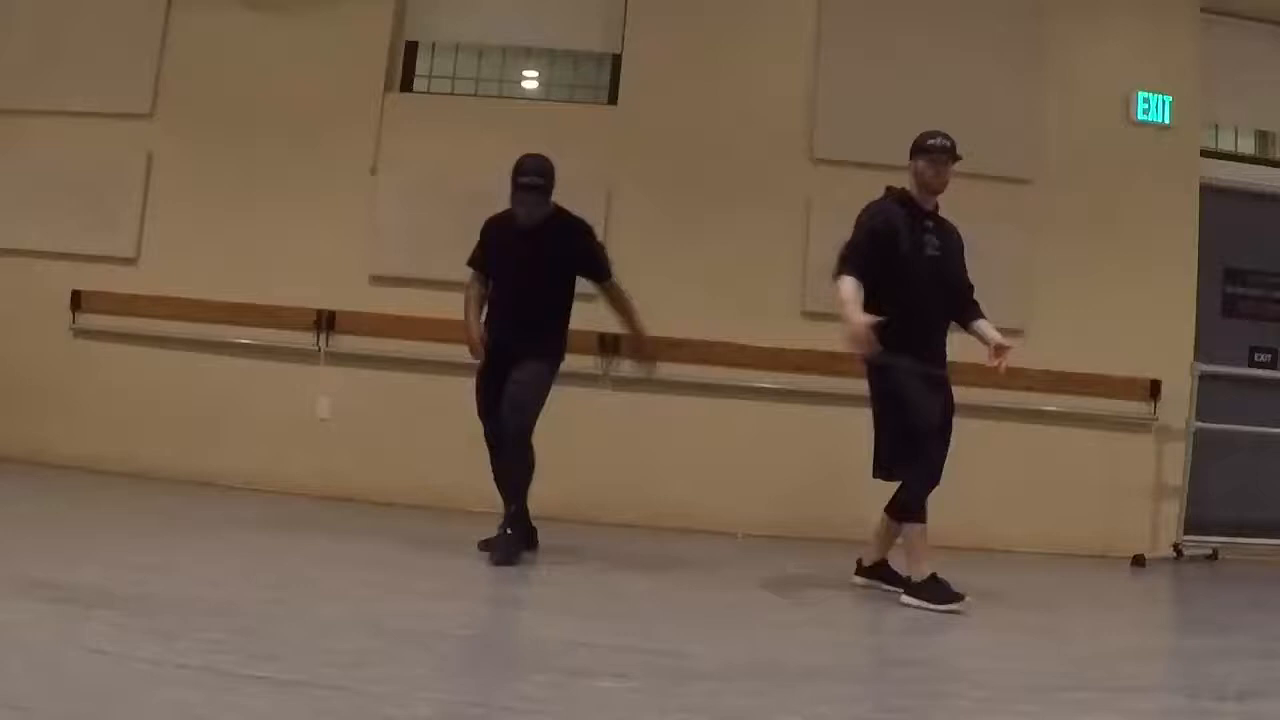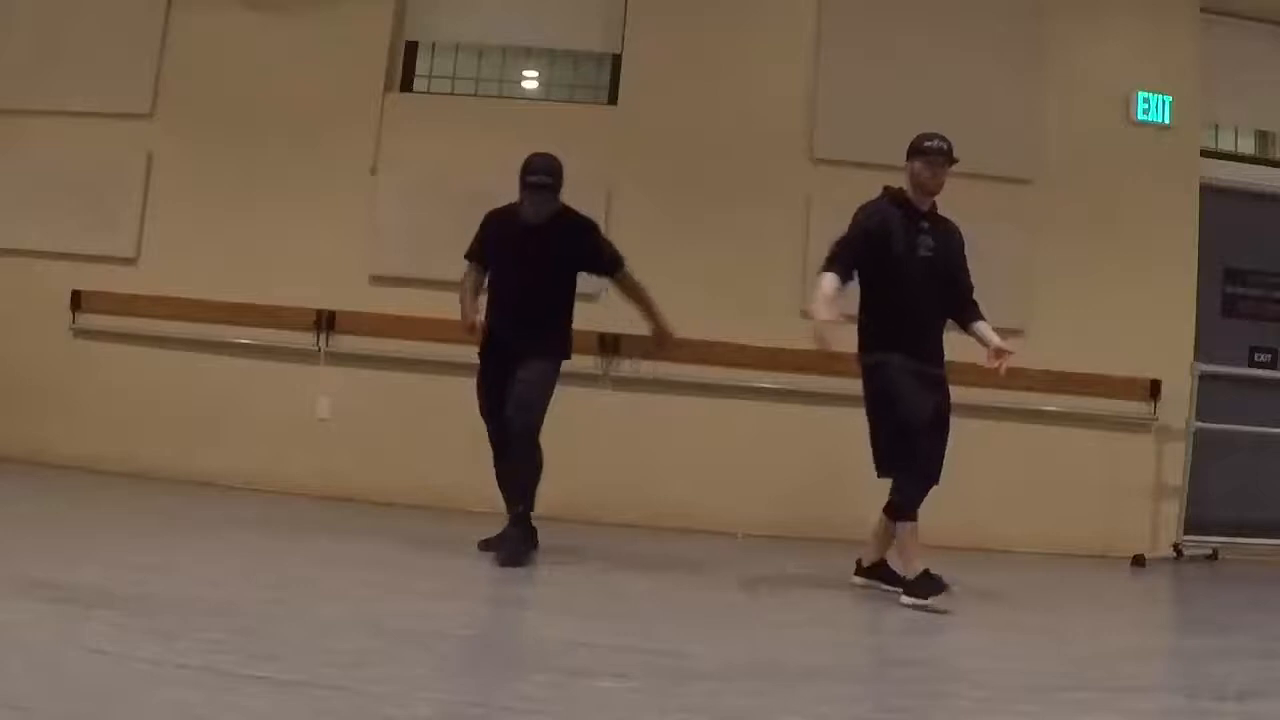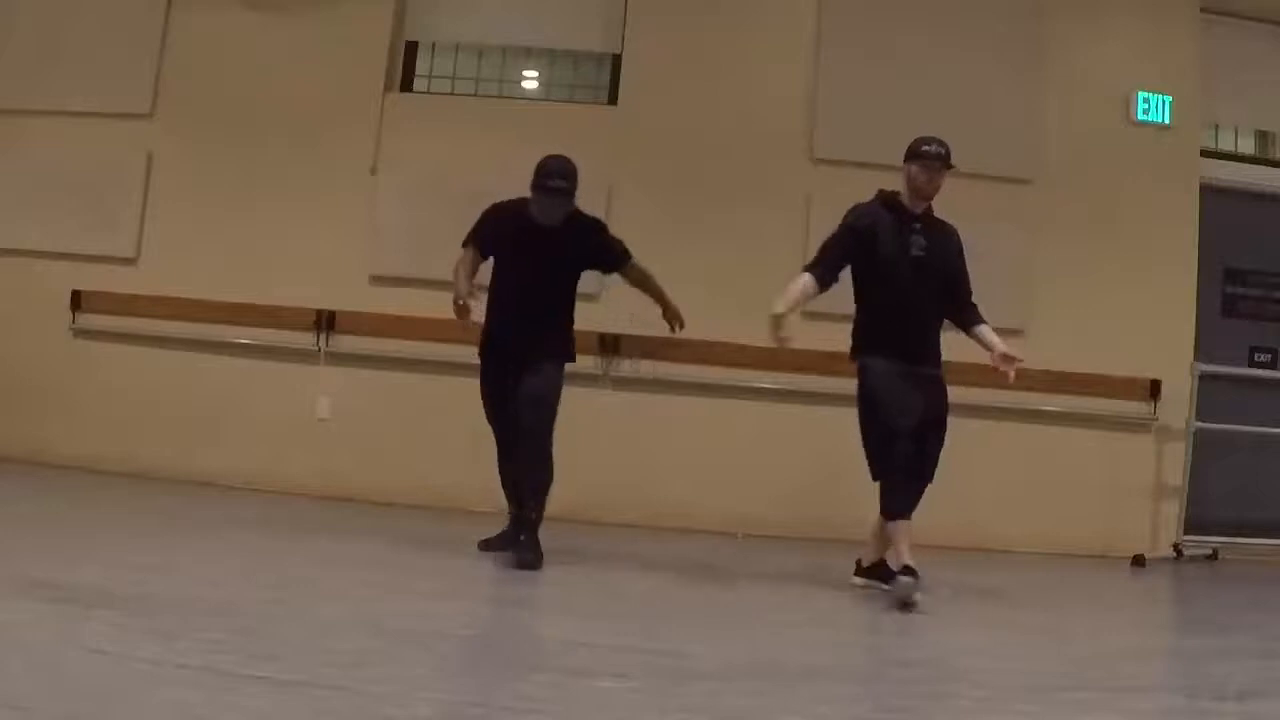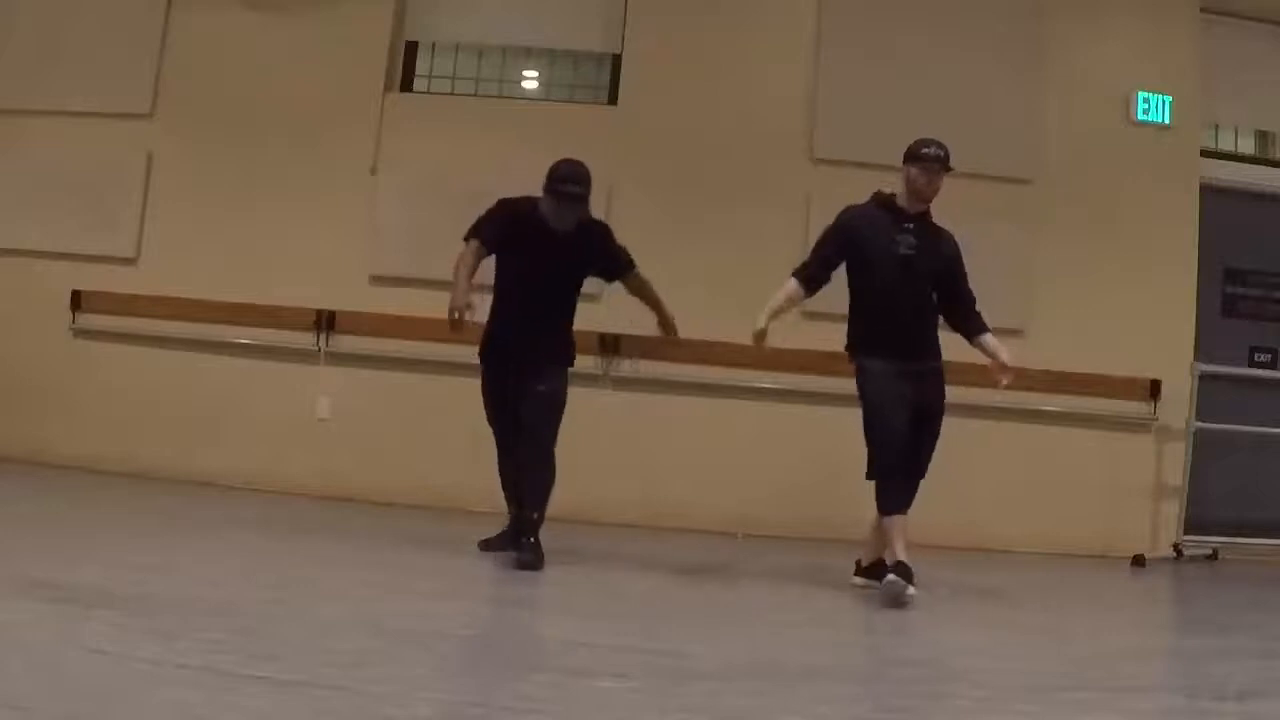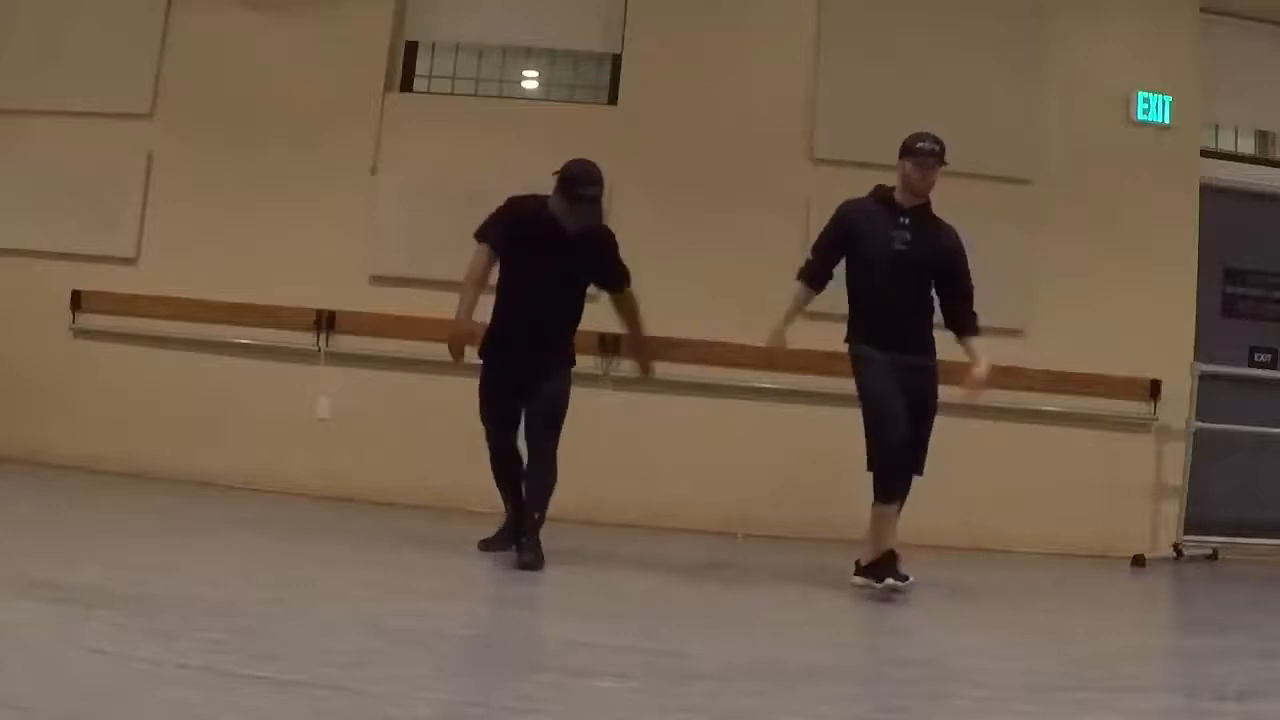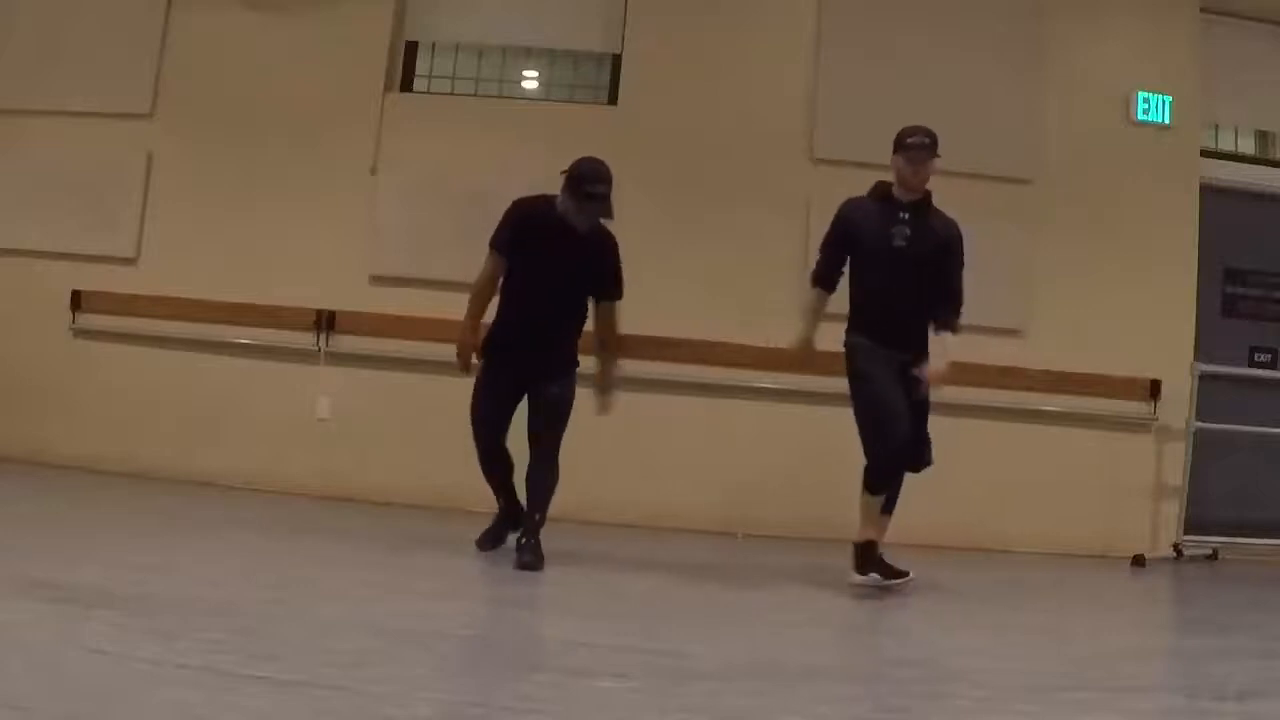
dt=0.1s
person 1, frame 1
left shoulder: (948, 235)
right shoulder: (883, 216)
left elbow: (960, 300)
right elbow: (851, 267)
left wrist: (991, 336)
right wrist: (853, 312)
left hip: (933, 364)
right hip: (893, 360)
left knee: (925, 467)
right knee: (918, 460)
left ankle: (874, 560)
right ankle: (921, 576)
person 1, frame 2
left shoulder: (949, 235)
right shoulder: (877, 217)
left elbow: (960, 300)
right elbow: (838, 265)
left wrist: (990, 337)
right wrist: (821, 306)
left hip: (931, 364)
right hip: (887, 359)
left knee: (921, 467)
right knee: (909, 461)
left ankle: (872, 560)
right ankle: (913, 572)
person 1, frame 3
left shoulder: (946, 238)
right shoulder: (868, 219)
left elbow: (959, 304)
right elbow: (823, 269)
left wrist: (995, 345)
right wrist: (785, 305)
left hip: (928, 369)
right hip: (880, 362)
left knee: (918, 467)
right knee: (896, 457)
left ankle: (874, 561)
right ankle: (903, 565)
person 1, frame 4
left shoulder: (942, 242)
right shoulder: (859, 221)
left elbow: (960, 308)
right elbow: (813, 272)
left wrist: (995, 351)
right wrist: (770, 313)
left hip: (925, 367)
right hip: (876, 361)
left knee: (911, 465)
right knee: (891, 455)
left ankle: (873, 560)
right ankle: (898, 561)
person 1, frame 5
left shoulder: (944, 238)
right shoulder: (856, 215)
left elbow: (958, 305)
right elbow: (815, 273)
left wrist: (978, 356)
right wrist: (784, 323)
left hip: (919, 359)
right hip: (871, 352)
left knee: (905, 454)
right knee: (891, 442)
left ankle: (872, 558)
right ankle: (884, 550)
person 1, frame 6
left shoulder: (943, 229)
right shoulder: (857, 213)
left elbow: (948, 299)
right elbow: (826, 274)
left wrist: (940, 355)
right wrist: (809, 327)
left hip: (913, 354)
right hip: (866, 345)
left knee: (904, 452)
right knee: (892, 435)
left ankle: (869, 557)
right ankle: (866, 540)
person 2, frame 1
left shoulder: (571, 232)
right shoulder: (496, 228)
left elbow: (608, 283)
right elbow: (479, 283)
left wrist: (637, 333)
right wrist: (472, 323)
left hip: (539, 352)
right hip: (495, 349)
left knee: (514, 428)
right knee: (496, 436)
left ankle: (514, 527)
right ankle: (517, 525)
person 2, frame 2
left shoulder: (577, 230)
right shoulder: (497, 223)
left elbow: (620, 274)
right elbow: (474, 272)
left wrist: (654, 318)
right wrist: (469, 307)
left hip: (542, 350)
right hip: (496, 347)
left knee: (522, 428)
right knee: (500, 436)
left ankle: (520, 526)
right ankle: (518, 524)
person 2, frame 3
left shoulder: (586, 231)
right shoulder: (502, 217)
left elbow: (628, 268)
right elbow: (469, 257)
left wrist: (666, 305)
right wrist: (463, 288)
left hip: (545, 353)
right hip: (497, 349)
left knee: (535, 437)
right knee: (506, 440)
left ankle: (530, 533)
right ankle: (518, 523)
person 2, frame 4
left shoulder: (591, 236)
right shoulder: (508, 214)
left elbow: (629, 275)
right elbow: (472, 251)
left wrist: (661, 313)
right wrist: (460, 293)
left hip: (548, 357)
right hip: (499, 350)
left knee: (539, 442)
right knee: (507, 441)
left ankle: (531, 534)
right ankle: (517, 523)
person 2, frame 5
left shoulder: (599, 241)
right shoulder: (519, 214)
left elbow: (621, 296)
right elbow: (483, 258)
left wrist: (640, 347)
right wrist: (464, 313)
left hip: (552, 360)
right hip: (502, 349)
left knee: (543, 446)
right knee: (500, 439)
left ankle: (531, 536)
right ankle: (517, 519)
person 2, frame 6
left shoulder: (603, 244)
right shoulder: (526, 214)
left elbow: (606, 311)
right elbow: (492, 269)
left wrist: (606, 371)
right wrist: (470, 326)
left hip: (556, 362)
right hip: (504, 350)
left knee: (545, 447)
right knee: (486, 434)
left ankle: (531, 536)
right ankle: (509, 510)
